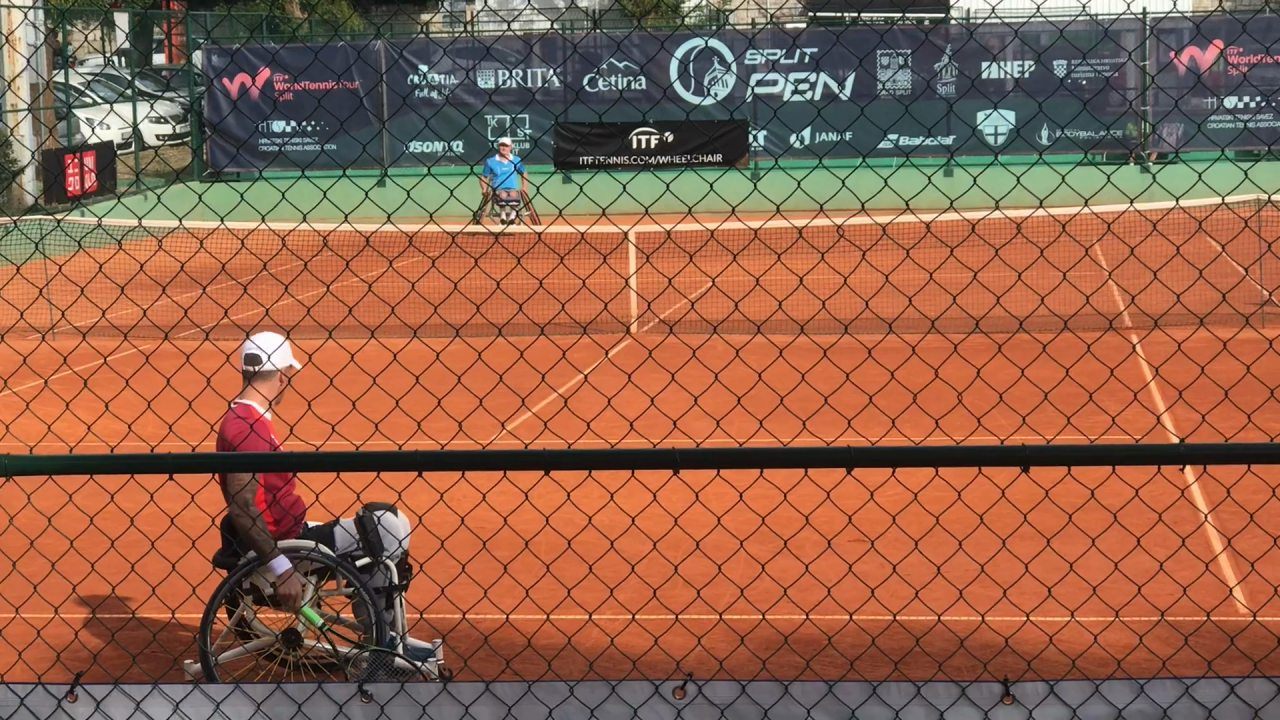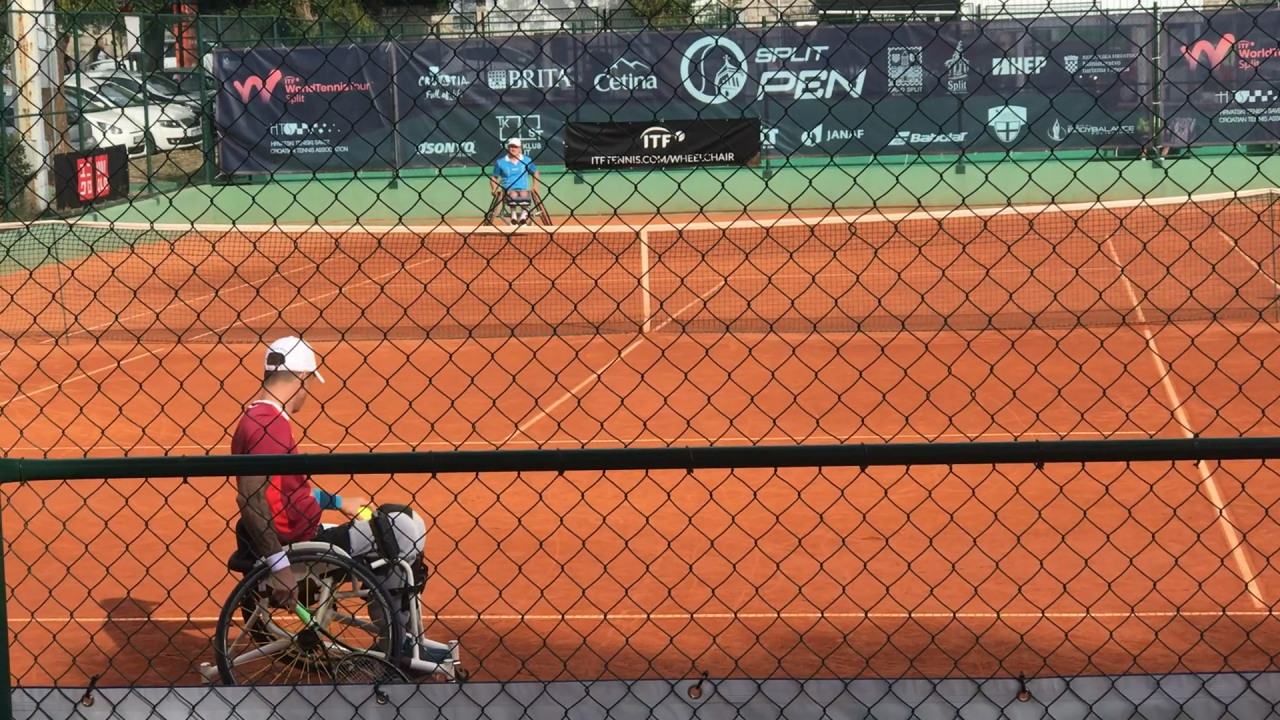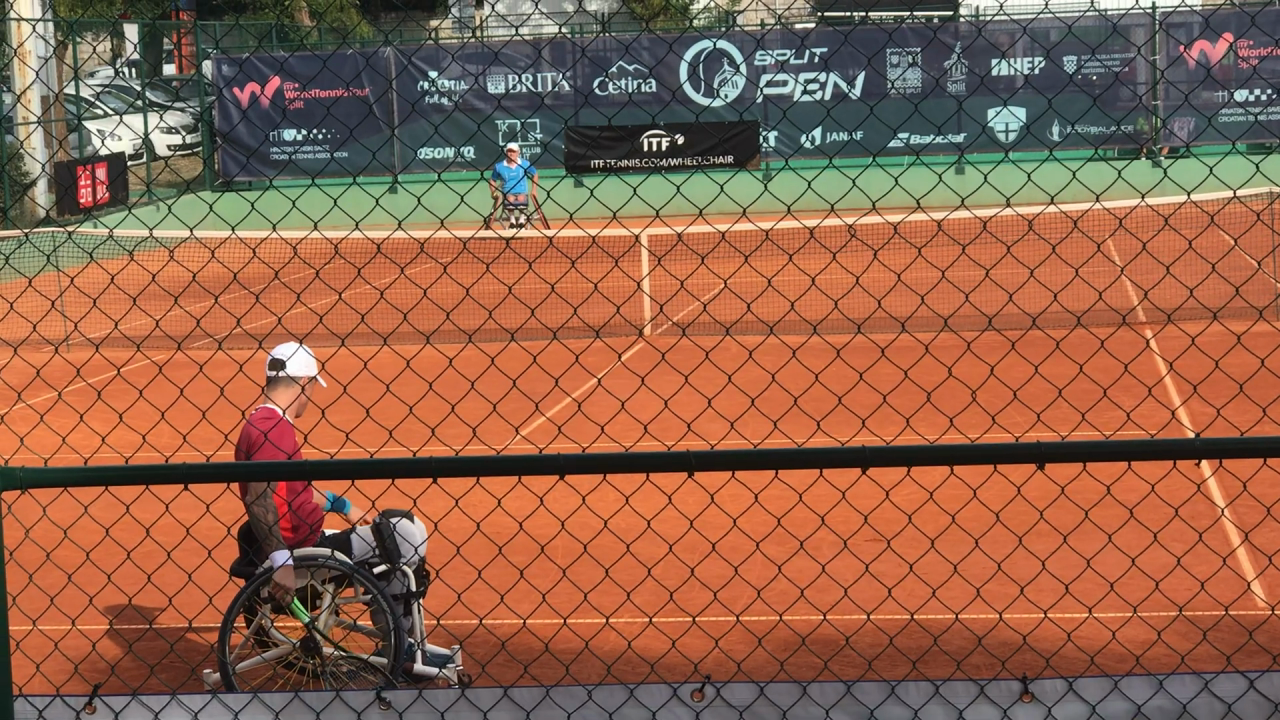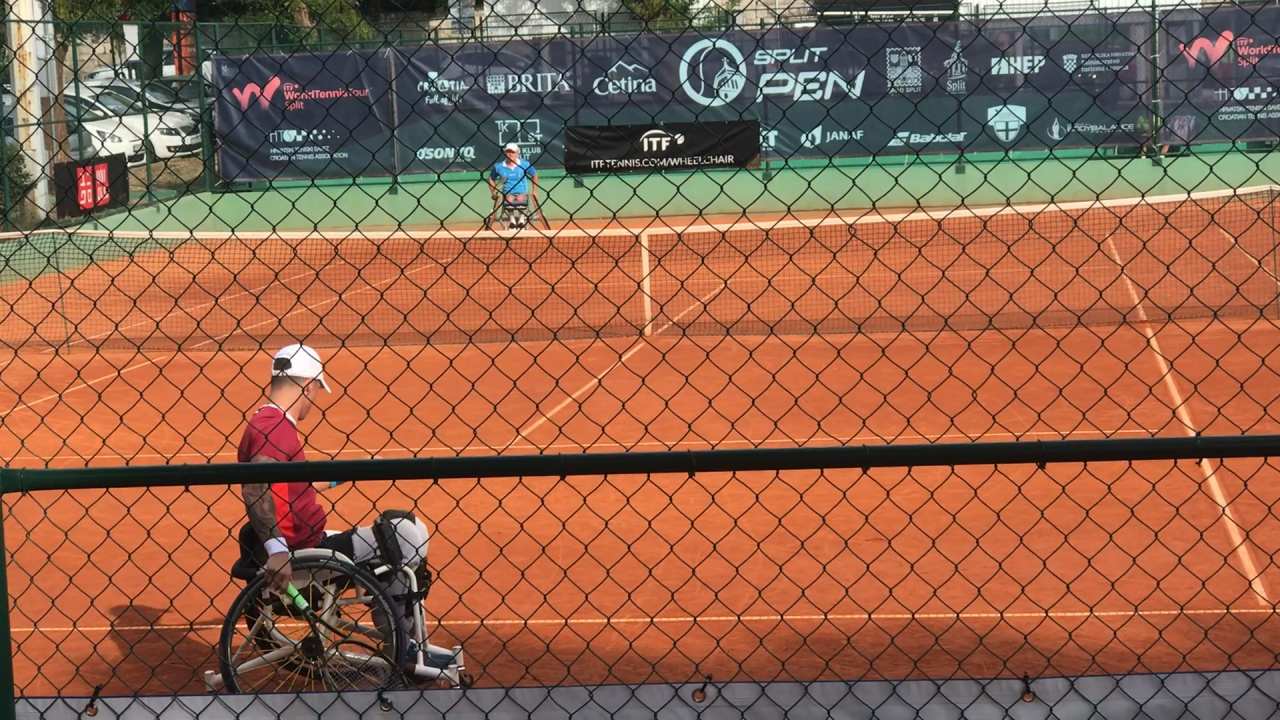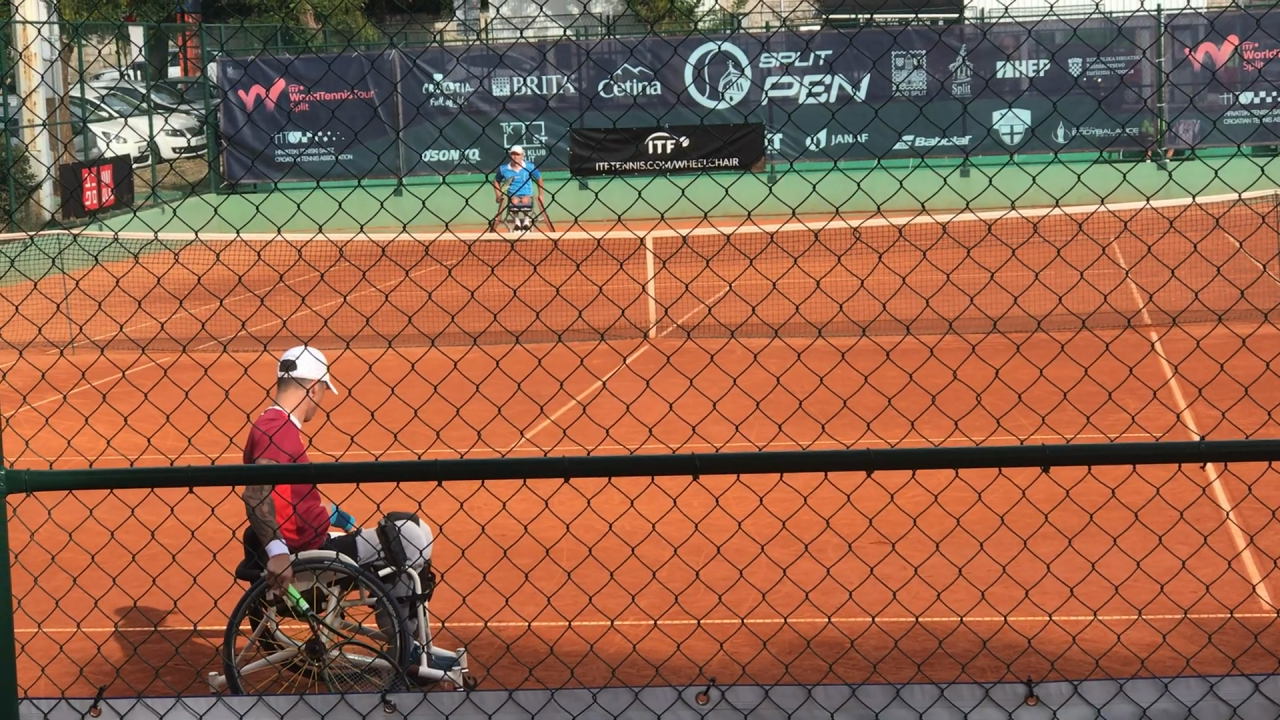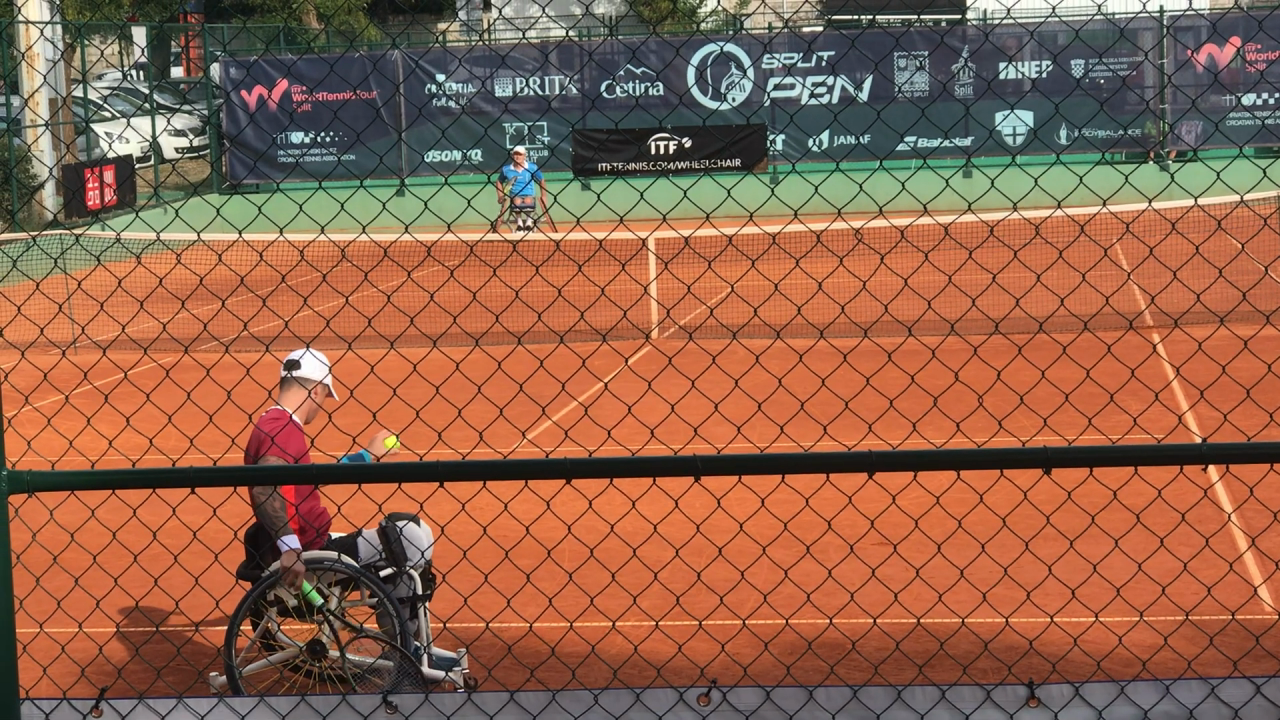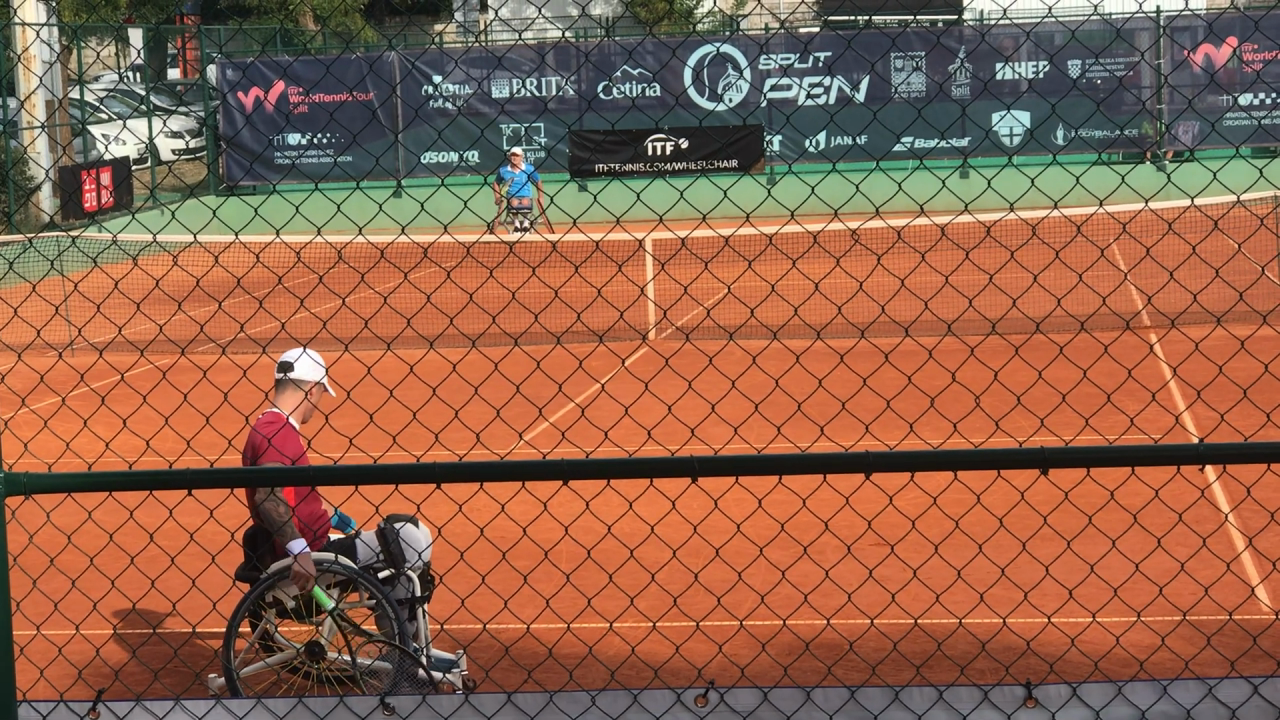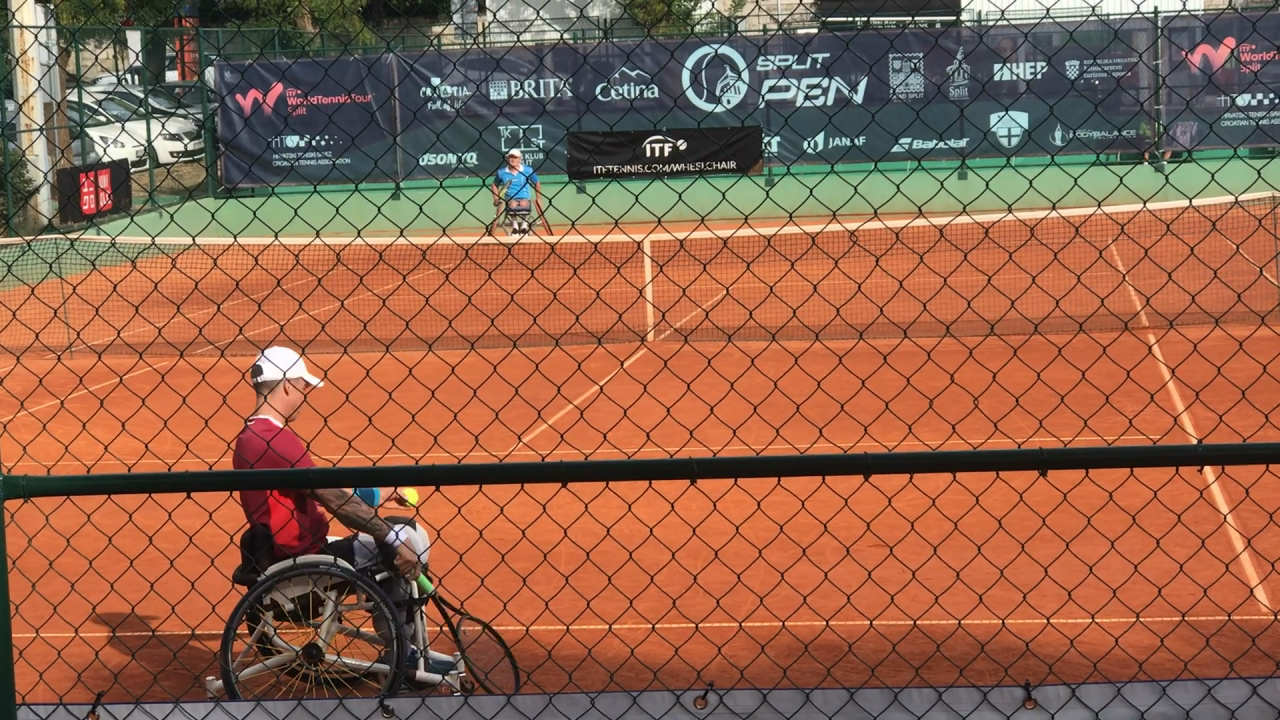
dt=0.4s
person 1, frame 1
left shoulder: (248, 418)
right shoulder: (247, 426)
right elbow: (242, 508)
right wrist: (282, 568)
left hip: (289, 533)
right hip: (282, 543)
left knee: (382, 521)
right knee: (389, 526)
person 1, frame 2
left shoulder: (260, 417)
right shoulder: (267, 423)
right elbow: (251, 498)
left wrist: (336, 502)
right wrist: (280, 564)
left hip: (300, 536)
right hip: (298, 545)
right knee: (405, 528)
left ankle: (400, 637)
person 1, frame 3
left shoulder: (264, 422)
right shoulder: (273, 427)
right elbow: (259, 500)
left wrist: (343, 506)
right wrist: (281, 561)
left hip: (302, 543)
right hip: (300, 551)
right knee: (407, 531)
person 1, frame 4
left shoulder: (270, 422)
right shoulder: (275, 426)
right elbow: (255, 491)
right wrist: (276, 548)
left hip: (306, 544)
right hip: (300, 551)
right knee: (407, 532)
person 1, frame 5
left shoulder: (276, 424)
right shoulder: (279, 427)
right elbow: (256, 493)
left wrist: (347, 522)
right wrist: (278, 550)
left hip: (311, 545)
right hip: (305, 554)
right knee: (412, 533)
left ankle: (409, 647)
right ankle: (407, 648)
person 1, frame 6
left shoulder: (277, 424)
right shoulder: (282, 427)
right elbow: (264, 490)
left wrist: (366, 456)
right wrist: (290, 546)
left hip: (309, 547)
right hip: (307, 554)
left knee: (404, 533)
right knee: (414, 535)
person 1, frame 7
left shoulder: (272, 428)
right shoulder: (278, 431)
right elbow: (268, 496)
right wrist: (300, 550)
left hip: (311, 549)
right hip: (310, 556)
left knee: (400, 532)
right knee: (412, 536)
person 1, frame 8
left shoulder: (252, 436)
right shoulder: (273, 439)
left elbow: (320, 493)
right elbow: (334, 499)
right wrist: (396, 540)
left hip: (293, 556)
right hip: (304, 560)
left knee: (401, 533)
right knee: (411, 537)
